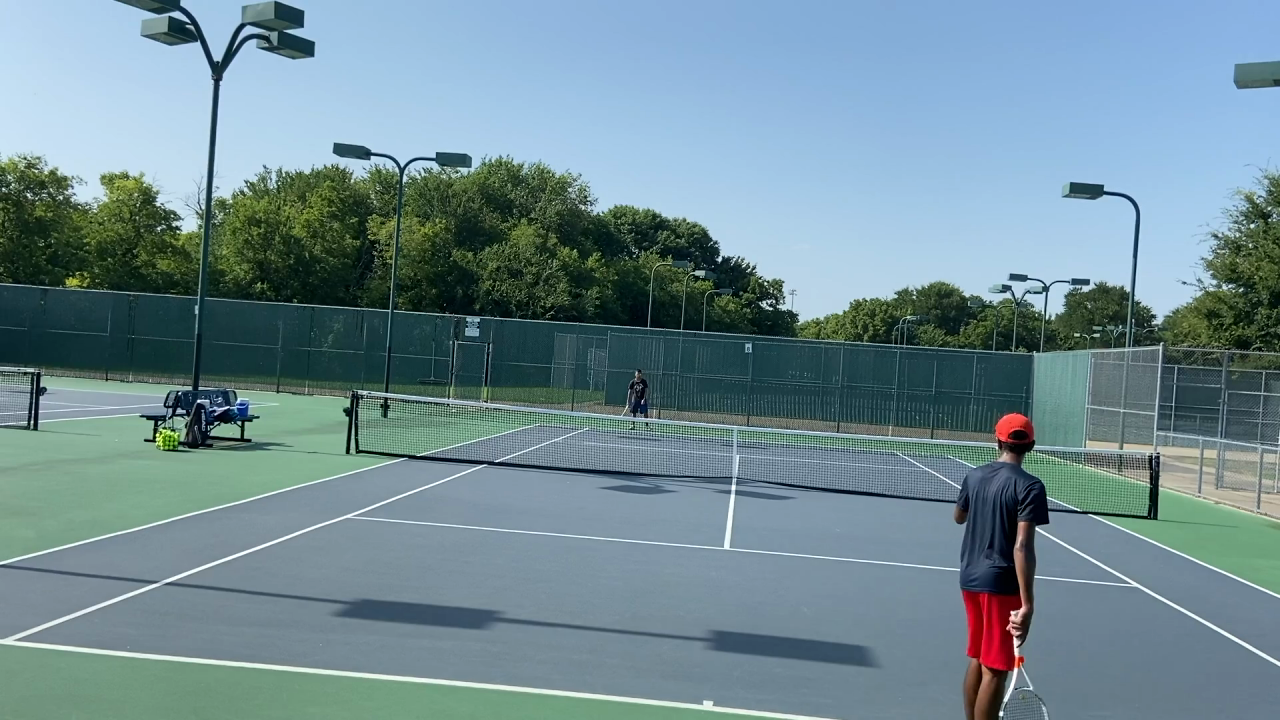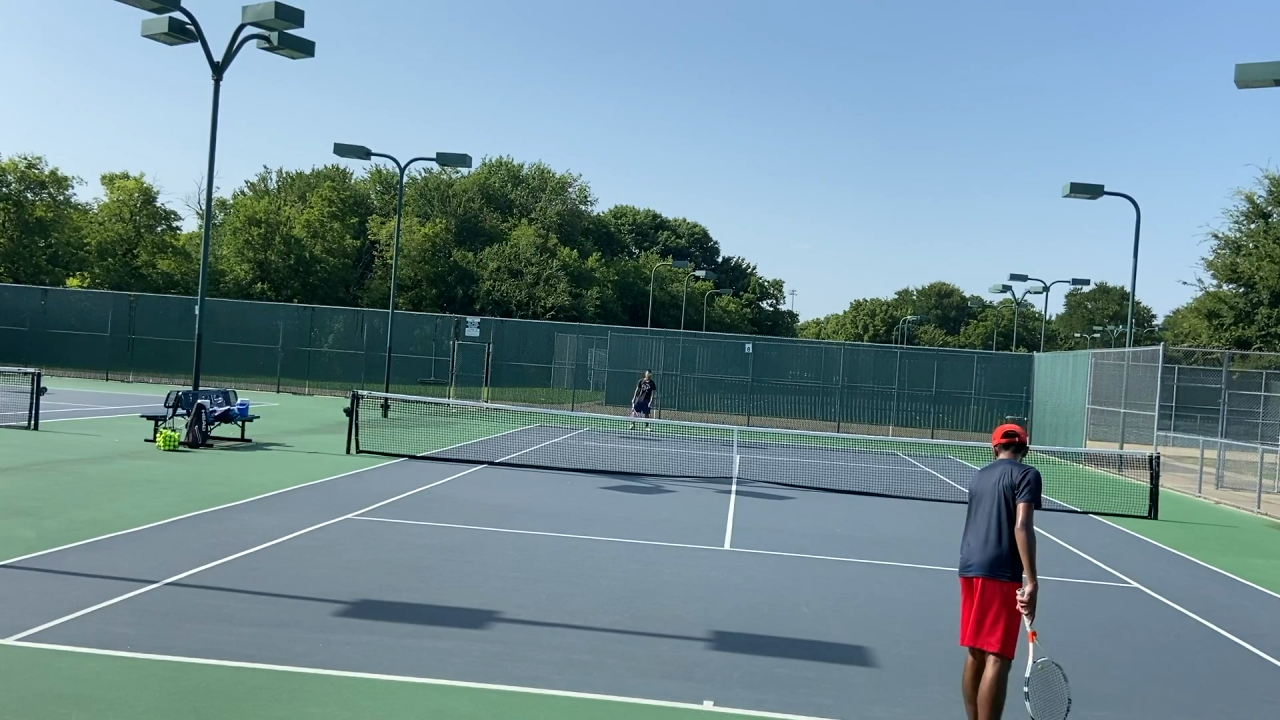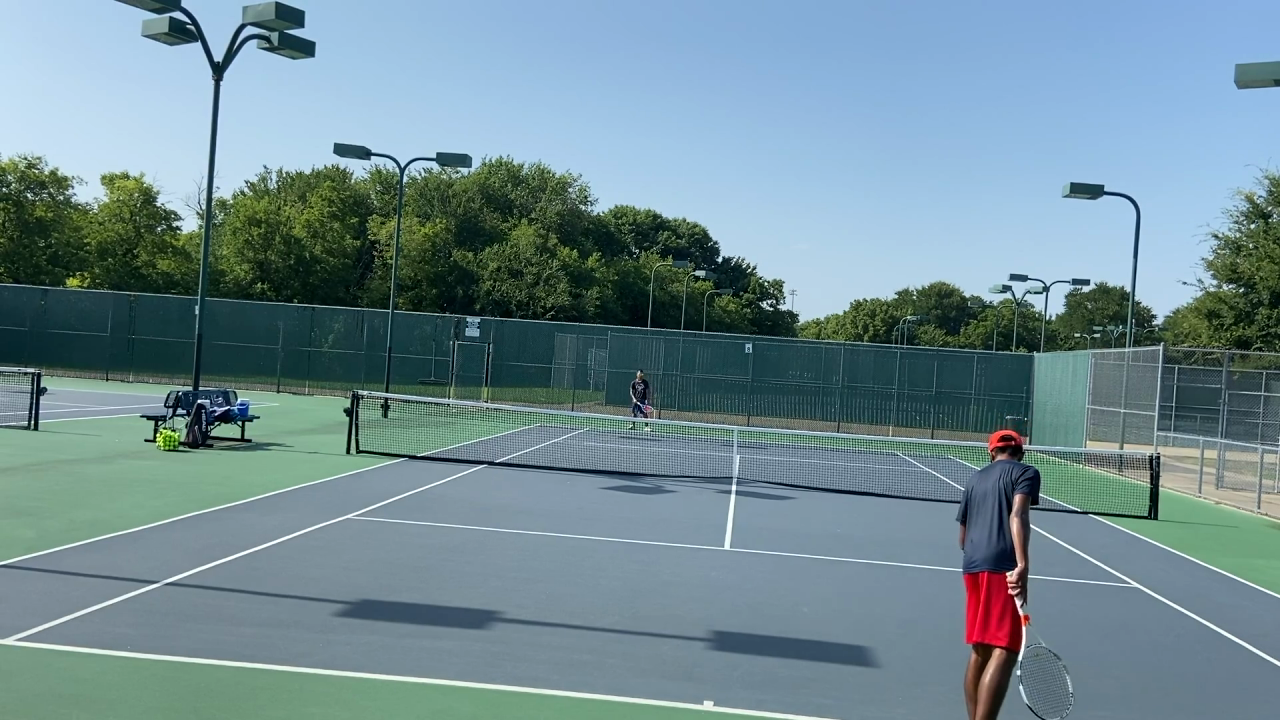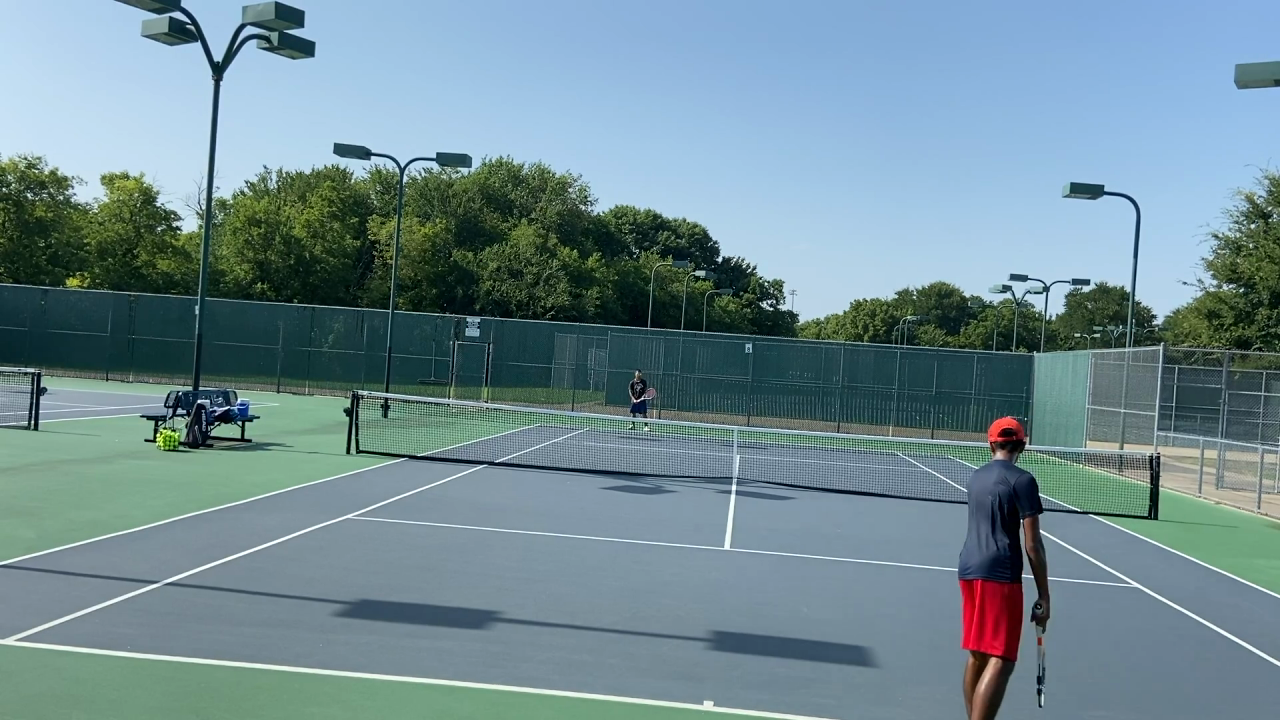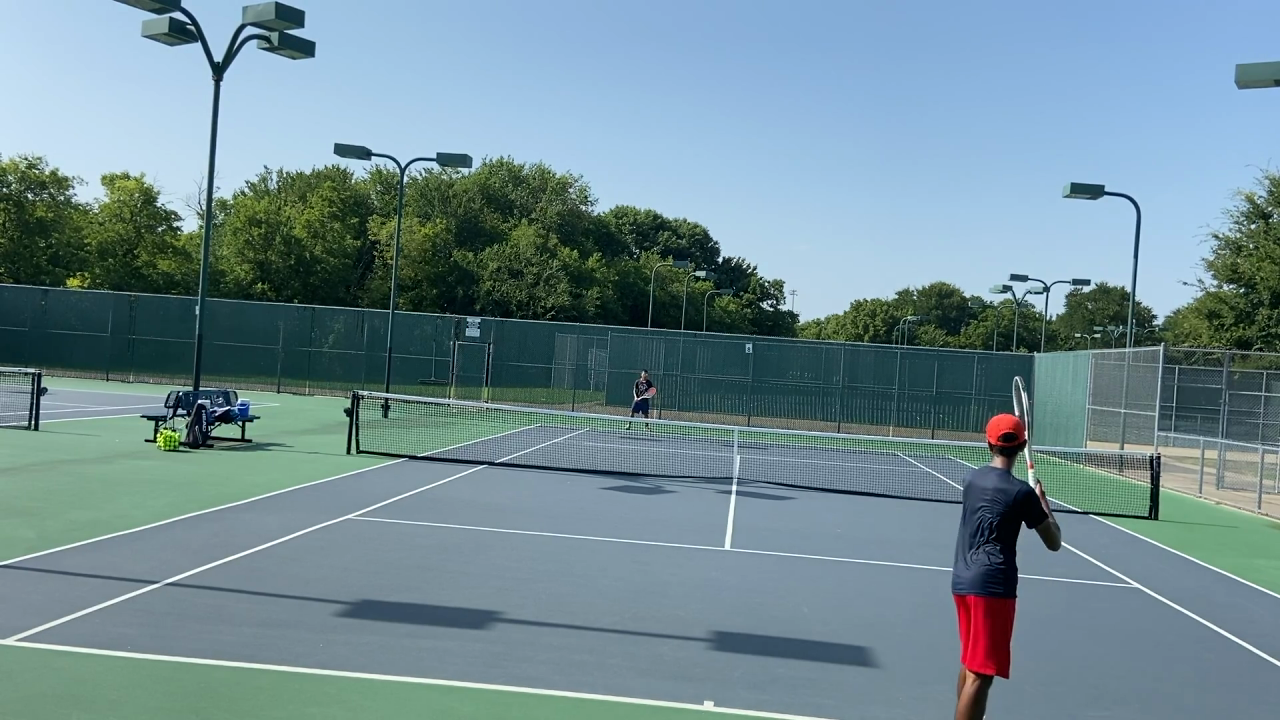
dt=0.5s
person 1, frame 1
left shoulder: (974, 476)
right shoulder: (1030, 486)
right elbow: (1023, 547)
right wrist: (1026, 604)
left hip: (970, 579)
right hip: (1002, 585)
left knee: (978, 659)
right knee: (995, 670)
person 1, frame 2
left shoulder: (978, 477)
right shoulder: (1027, 474)
right elbow: (1022, 527)
right wrist: (1031, 582)
left hip: (969, 567)
right hip: (1001, 572)
left knee: (976, 654)
right knee: (997, 659)
person 1, frame 3
left shoulder: (975, 479)
right shoulder: (1026, 472)
right elbow: (1018, 515)
right wrist: (1022, 565)
left hip: (973, 566)
right hip: (1003, 567)
left knee: (980, 650)
right knee: (1003, 652)
person 1, frame 4
left shoulder: (976, 477)
right shoulder: (1022, 480)
right elbow: (1033, 542)
right wrist: (1044, 595)
left hip: (969, 569)
right hip: (999, 574)
left knee: (978, 655)
right knee: (1000, 661)
person 1, frame 5
left shoulder: (971, 479)
right shoulder: (1021, 492)
right elbow: (1054, 543)
right wrist: (1043, 504)
left hip: (963, 581)
right hip: (993, 586)
left knee: (971, 665)
right knee: (981, 675)
